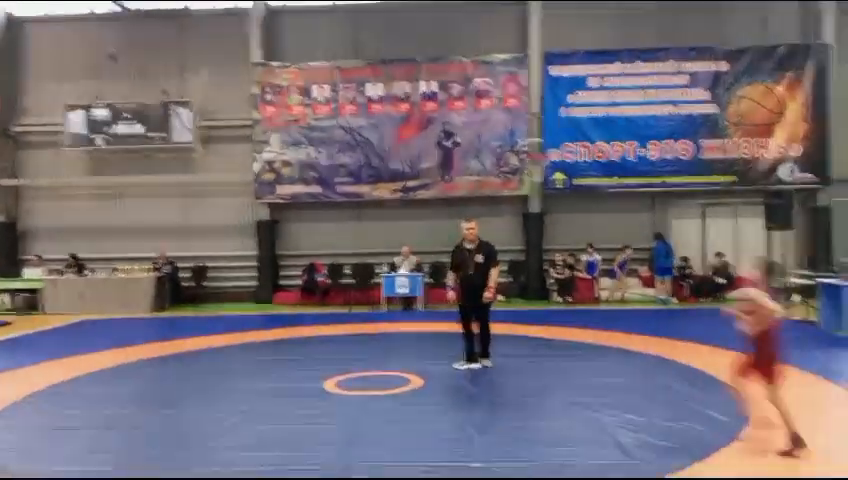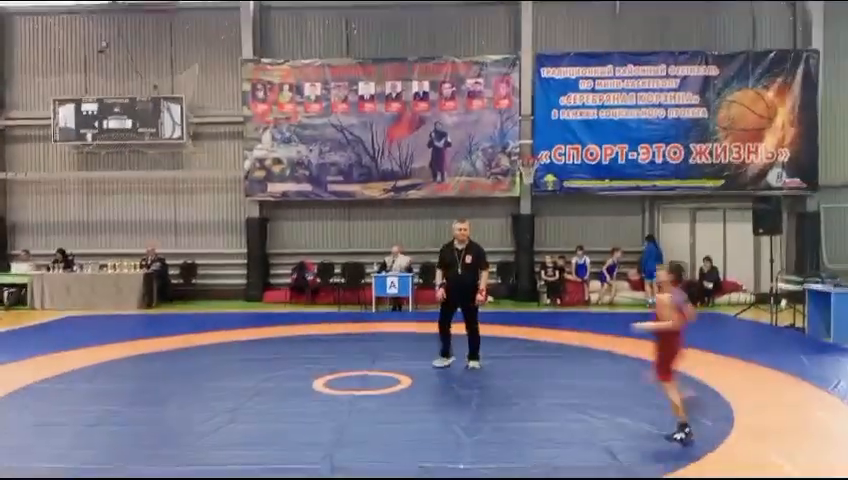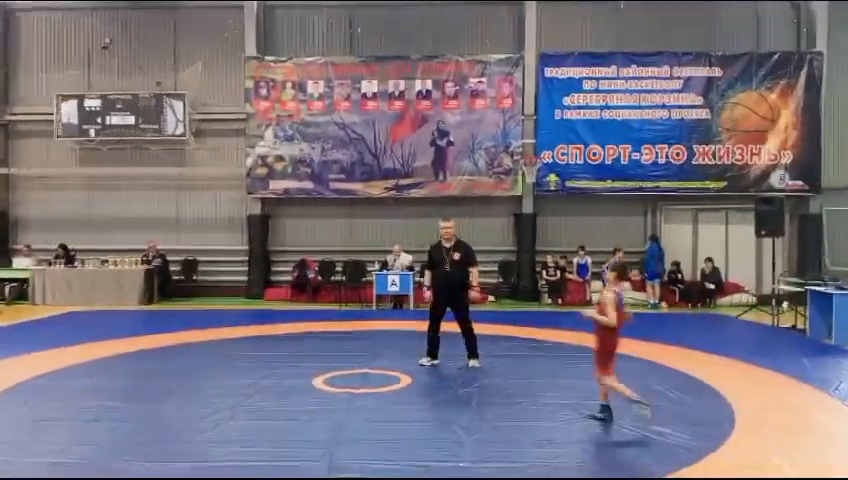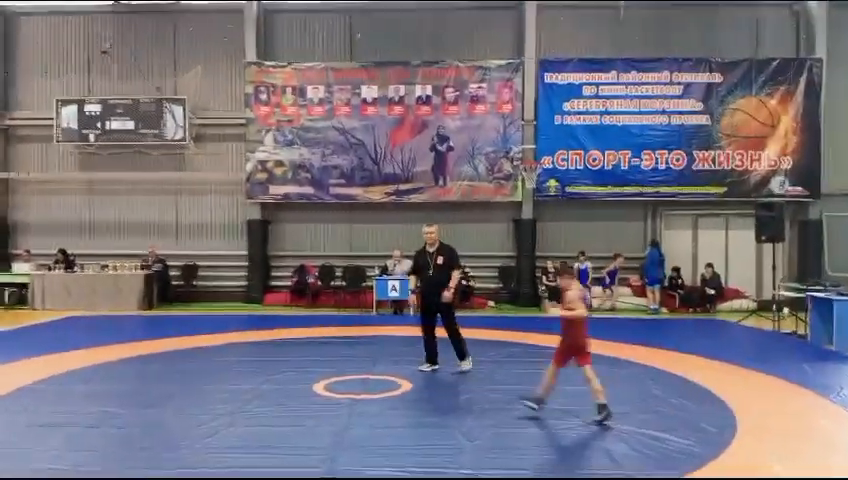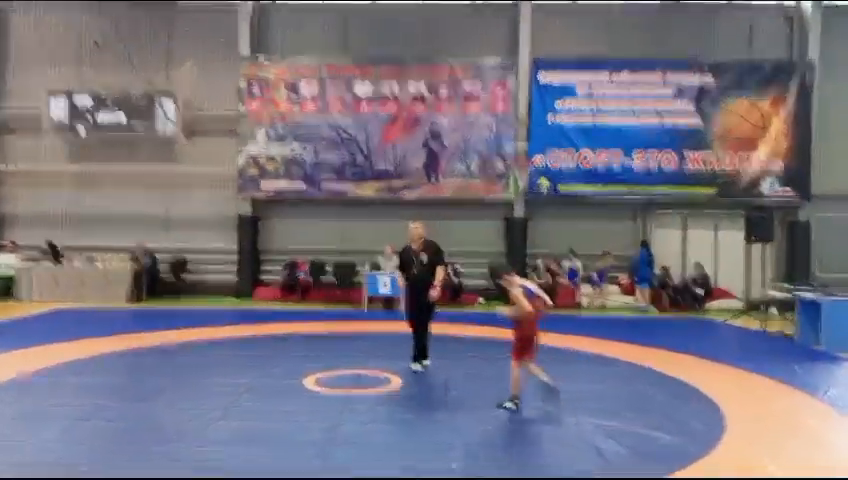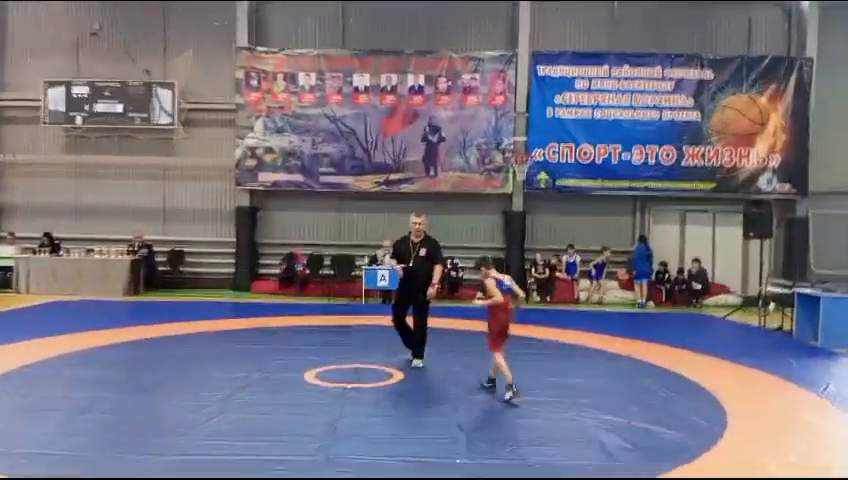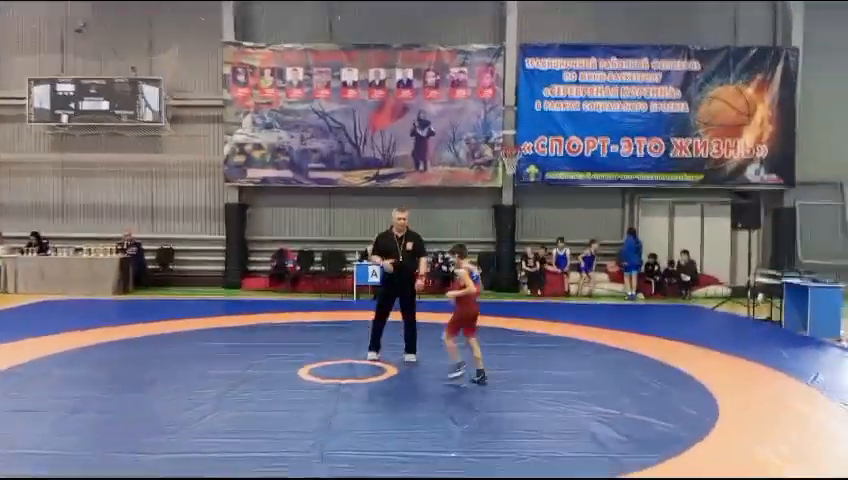
dt=0.3s
person 1, frame 1
left shoulder: (751, 296)
left elbow: (777, 312)
left wrist: (756, 328)
right wrist: (738, 313)
left hip: (763, 351)
right hip: (768, 350)
left knee: (737, 380)
right knee: (774, 397)
right ankle: (795, 439)
person 1, frame 2
left shoulder: (664, 298)
right shoulder: (679, 294)
left elbow: (672, 323)
right elbow: (690, 315)
left wrist: (648, 326)
left hip: (666, 346)
right hip: (674, 344)
left knee: (668, 386)
left ankle: (684, 429)
person 1, frame 3
left shoulder: (608, 296)
right shoulder: (618, 294)
left elbow: (612, 322)
right elbow: (624, 316)
left wrist: (594, 315)
left hip: (605, 340)
right hip: (611, 339)
left knee: (606, 379)
right knee: (600, 375)
left ankle: (637, 400)
right ankle: (605, 410)
person 1, frame 4
left shoulder: (571, 294)
right shoulder: (579, 290)
left elbow: (583, 313)
left wrist: (560, 313)
right wrist: (560, 309)
left hip: (571, 338)
right hip: (581, 338)
left knee: (553, 369)
right knee: (588, 373)
left ankle: (538, 400)
right ankle: (603, 408)
person 1, frame 5
left shoulder: (515, 290)
right shoulder: (530, 285)
left elbow: (528, 309)
right elbow: (548, 302)
left wrist: (510, 312)
right wrist: (539, 314)
left hip: (522, 330)
right hip: (532, 329)
left knee: (516, 364)
right knee: (528, 363)
left ankle: (514, 399)
right ankle: (547, 383)
person 1, frame 6
left shoulder: (489, 281)
right shoulder: (507, 278)
left elbow: (499, 299)
right elbow: (521, 295)
left wrist: (482, 302)
right wrist: (511, 305)
left hip: (496, 320)
right hip: (506, 319)
left knee: (497, 354)
right knee: (498, 351)
left ankle: (510, 386)
right ankle: (491, 381)
person 1, frame 7
left shoulder: (461, 271)
right shoulder: (473, 269)
left elbow: (472, 289)
right elbow: (478, 289)
left wrist: (454, 293)
left hip: (463, 310)
right hip: (474, 309)
left knee: (447, 336)
right knee: (472, 341)
left ankle: (459, 364)
right ankle: (480, 373)
person 2, frame 1
left shoulder: (487, 248)
right shoulder: (457, 250)
left elbow: (494, 269)
right elbow: (452, 272)
left wrist: (490, 289)
right wrist: (451, 289)
left hip: (482, 293)
right hip: (464, 294)
left knee: (484, 325)
right knee: (466, 326)
left ankle: (484, 356)
right ankle: (471, 359)
person 2, frame 2
left shoulder: (477, 249)
right shoulder: (446, 249)
left elbow: (484, 271)
right elbow: (440, 269)
left wrist: (481, 291)
right wrist: (439, 286)
left hip: (470, 294)
right hip: (450, 293)
left knee: (472, 327)
right knee: (443, 323)
left ankle: (473, 358)
right ankle: (446, 356)
person 2, frame 3
left shoulder: (464, 247)
right shoulder: (434, 249)
left elbow: (473, 268)
right elbow: (429, 270)
left wrist: (474, 287)
right wrist: (427, 288)
left hip: (459, 293)
right hip: (439, 293)
left knee: (466, 325)
right knee: (433, 324)
left ankle: (473, 357)
right ankle: (432, 356)
person 2, frame 4
left shoulder: (448, 251)
right shoulder: (419, 254)
left elbow: (456, 271)
right elbow: (414, 275)
left wrist: (450, 289)
right wrist: (412, 292)
left hip: (444, 297)
right hip: (426, 298)
left knee: (452, 328)
right knee: (427, 330)
left ankle: (464, 358)
right ankle: (431, 362)
person 2, frame 5
left shoulder: (433, 248)
right shoulder: (405, 251)
left elbow: (440, 268)
right elbow: (402, 270)
left wrist: (436, 286)
right wrist: (401, 279)
left hip: (428, 294)
right hip: (413, 293)
left knee: (422, 326)
right knee: (415, 326)
left ankle: (418, 360)
right ankle: (423, 357)
person 2, frame 6
left shoulder: (432, 244)
right shoulder: (401, 242)
left elbow: (438, 265)
right elbow: (393, 259)
left wrist: (434, 285)
right wrist: (396, 266)
left hip: (422, 289)
right hip: (404, 287)
left knee: (420, 323)
right knee: (397, 318)
left ankle: (418, 356)
right ankle: (414, 347)
person 2, frame 7
left shoulder: (415, 238)
right shoulder: (383, 237)
left elbow: (422, 258)
right elbow: (374, 255)
left wrist: (420, 276)
right wrist: (382, 263)
left hip: (408, 283)
right hip: (388, 283)
left knee: (409, 318)
right knee: (380, 316)
left ankle: (410, 351)
right ankle: (374, 349)
